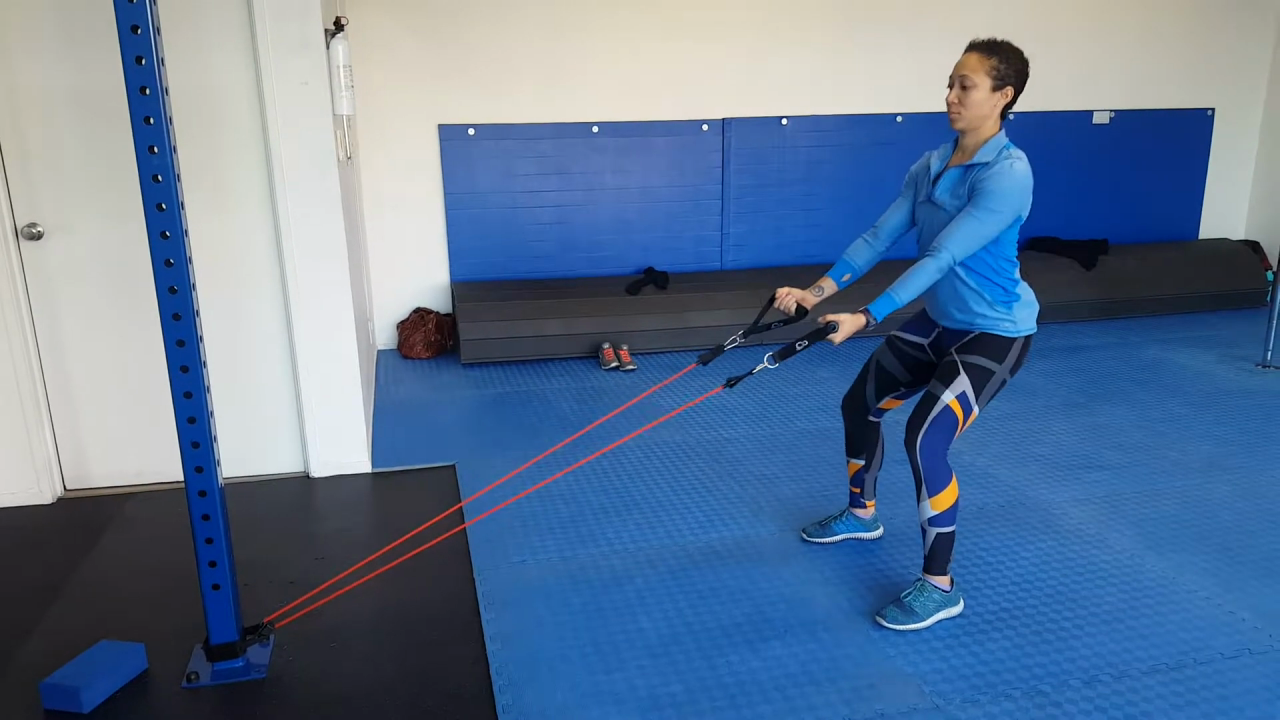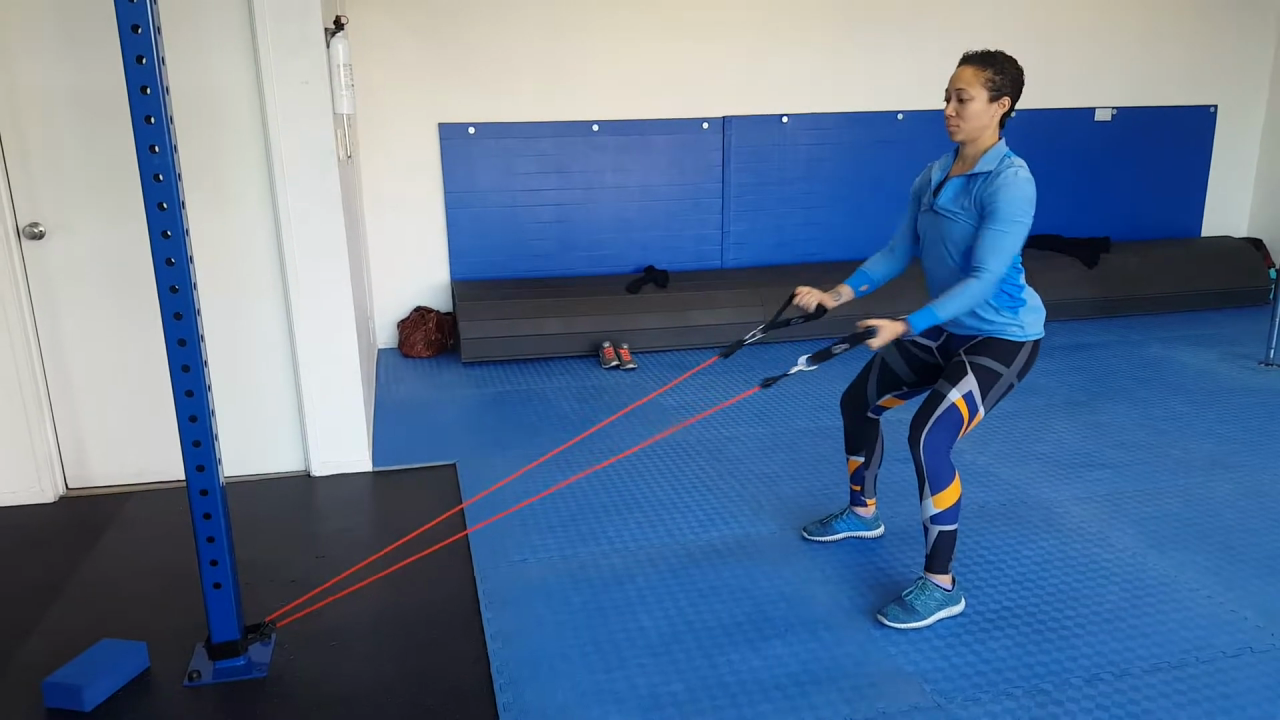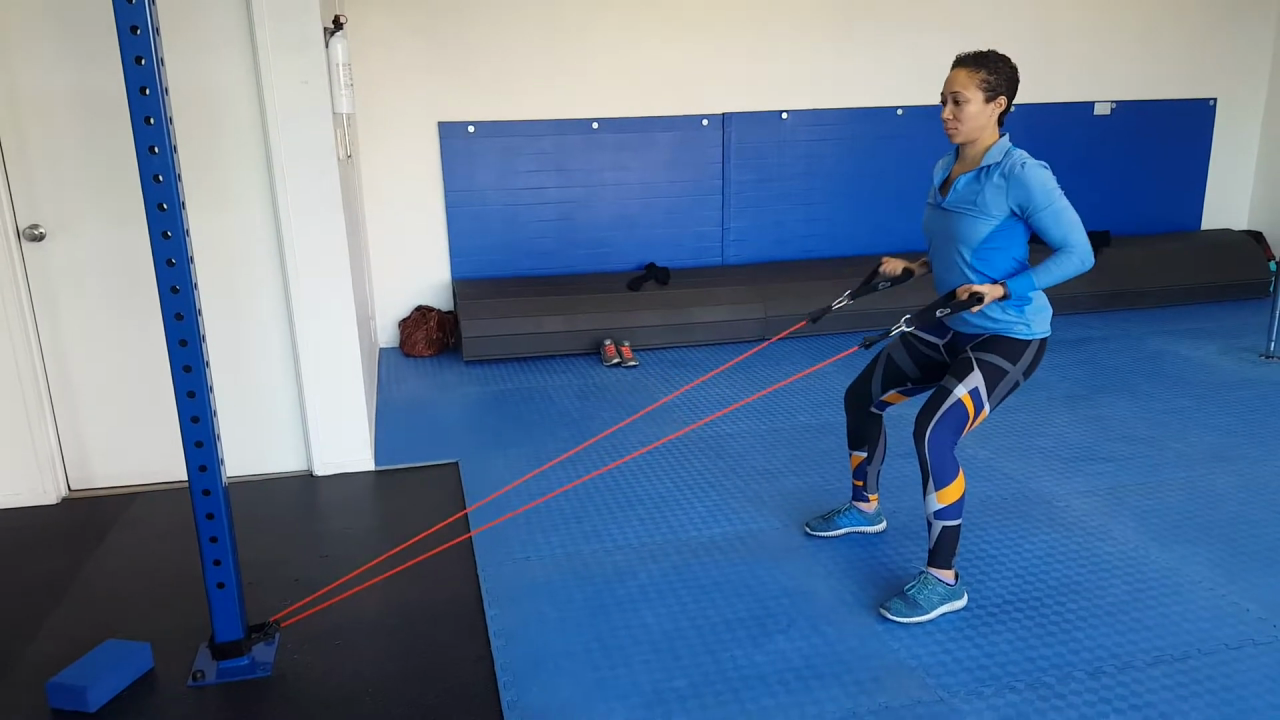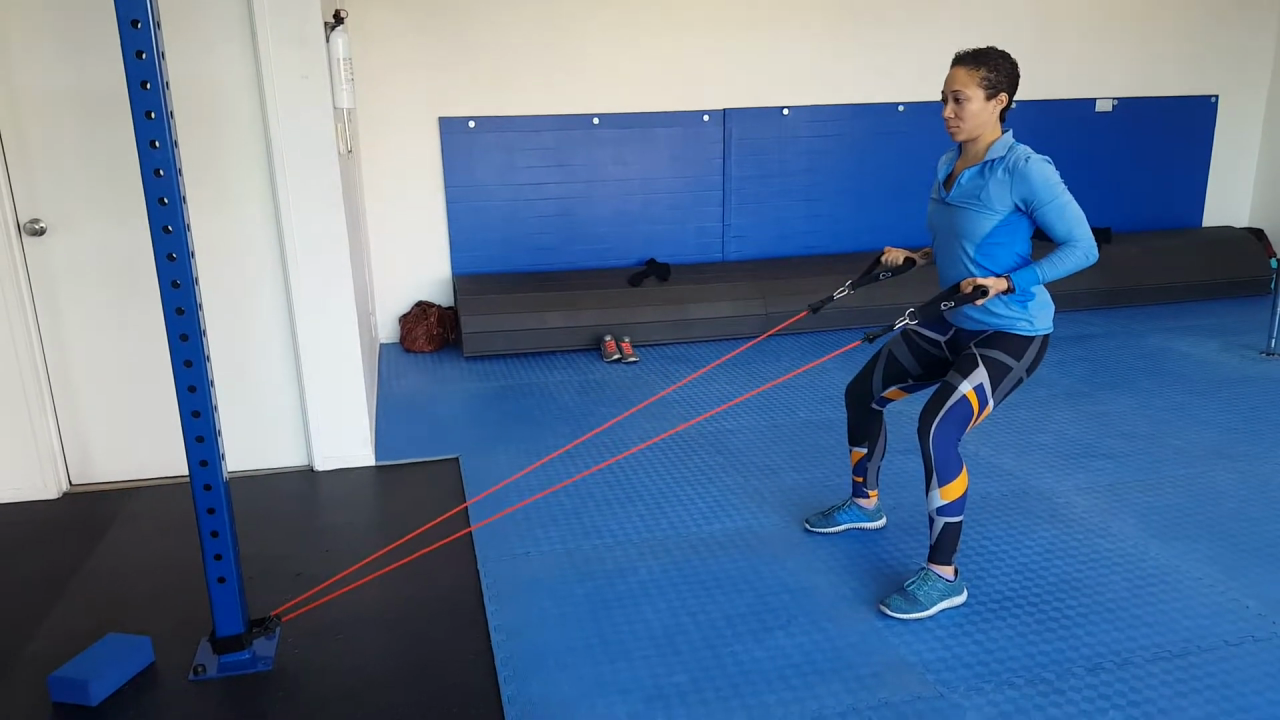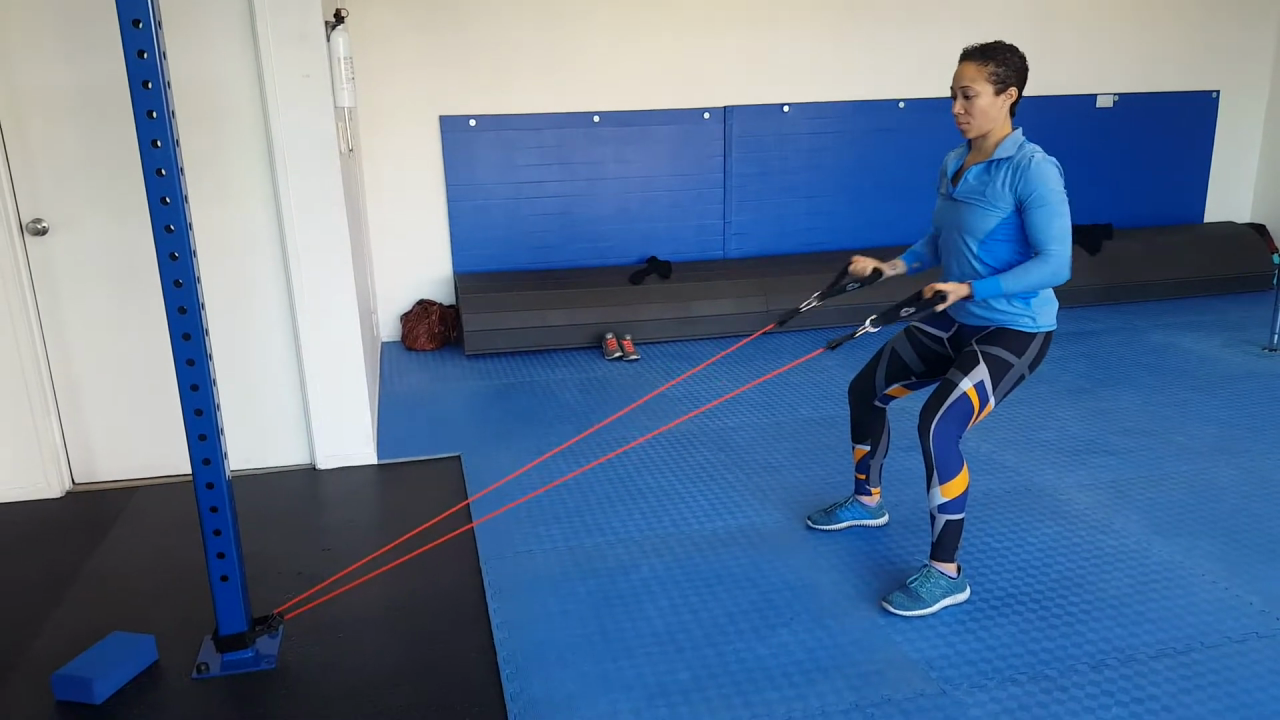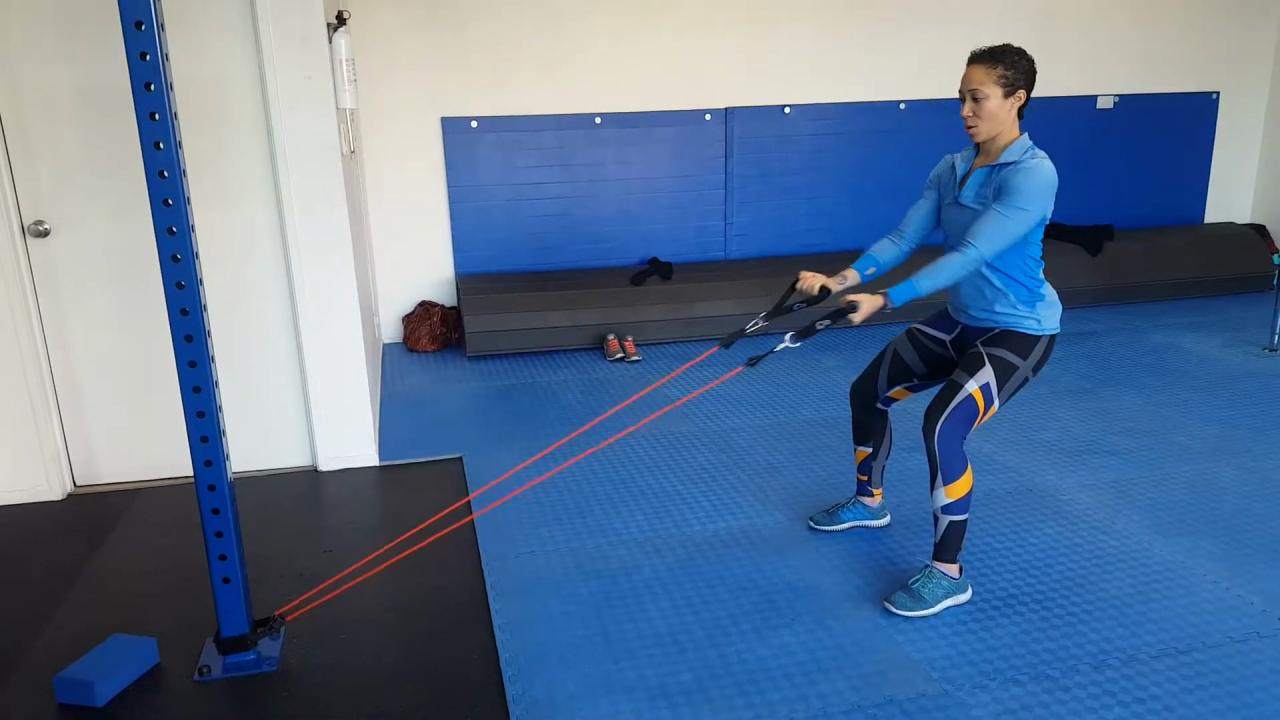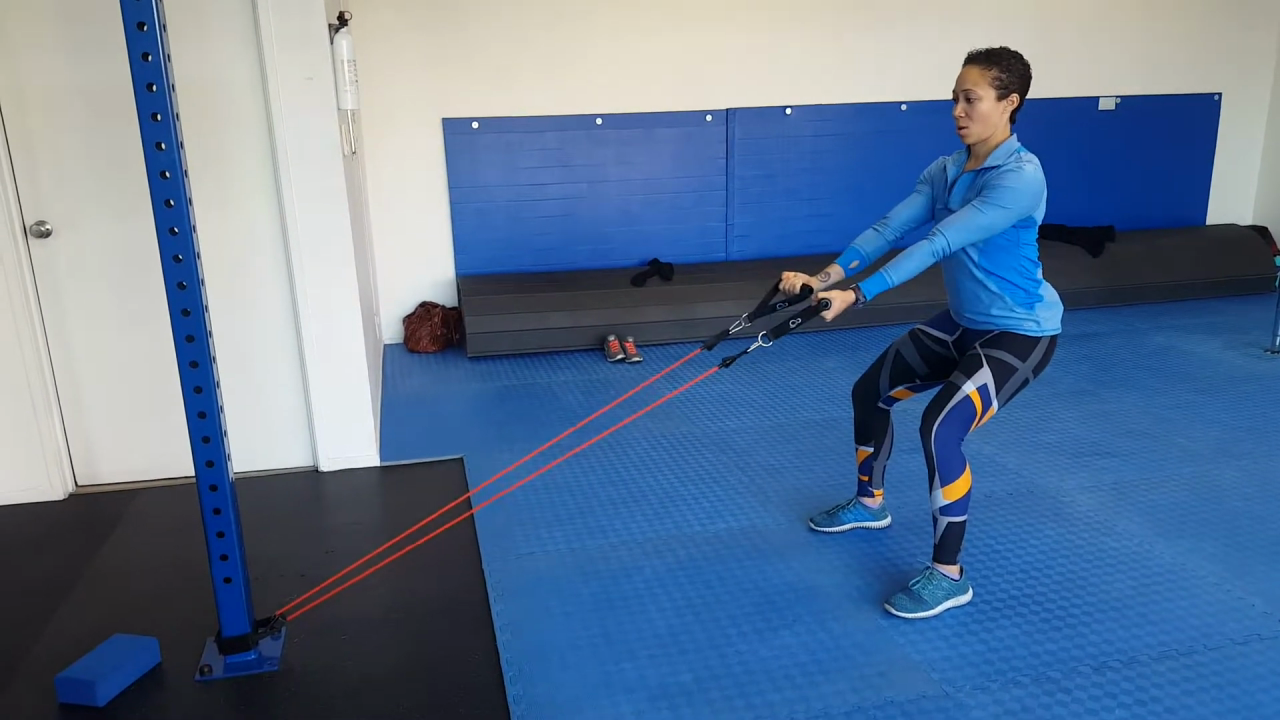
dt=0.4s
person 1, frame 1
left shoulder: (1009, 175)
right shoulder: (930, 167)
left elbow: (939, 258)
right elbow: (880, 236)
left wrist: (865, 316)
right wrist: (817, 291)
left hip: (994, 332)
right hip: (938, 320)
left knee: (926, 438)
right knee: (860, 403)
left ankle: (939, 585)
right ankle: (862, 513)
person 1, frame 2
left shoulder: (1011, 183)
right shoulder: (932, 177)
left elbow: (982, 281)
right elbow: (896, 254)
left wrist: (903, 326)
right wrist: (834, 295)
left hip: (1002, 337)
right hip: (946, 329)
left knee: (928, 436)
right knee: (858, 401)
left ankle: (941, 584)
right ankle: (863, 511)
person 1, frame 3
left shoulder: (1023, 176)
right shoulder: (944, 172)
left elbow: (1078, 256)
left wrist: (1001, 290)
right wrist: (912, 267)
left hip: (1009, 335)
right hip: (953, 326)
left knee: (932, 430)
right knee: (861, 396)
left ankle: (943, 579)
right ankle: (864, 507)
person 1, frame 4
left shoulder: (1026, 171)
right shoulder: (947, 166)
left elbow: (1082, 248)
left wrist: (1006, 283)
right wrist: (917, 257)
left hip: (1012, 332)
right hip: (954, 322)
left knee: (937, 428)
right knee: (862, 392)
left ankle: (944, 576)
right ankle: (865, 503)
person 1, frame 5
left shoulder: (1032, 169)
right shoulder: (954, 164)
left elbow: (1056, 263)
left wrist: (971, 288)
right wrist: (892, 266)
left hip: (1015, 328)
right hip: (957, 320)
left knee: (938, 425)
right knee: (866, 390)
left ankle: (946, 573)
right ankle: (867, 501)
person 1, frame 6
left shoulder: (1033, 174)
right shoulder: (951, 169)
left elbow: (971, 257)
right elbow: (904, 237)
left wrist: (885, 299)
right wrist: (841, 280)
left hip: (1018, 330)
right hip: (960, 320)
left knee: (942, 426)
right knee: (867, 392)
left ankle: (948, 573)
right ankle: (868, 501)
person 1, frame 7
left shoulder: (1019, 177)
right shoulder: (945, 171)
left elbow: (938, 244)
right elbow: (889, 229)
left wrist: (856, 294)
right wrist: (824, 277)
left hip: (1020, 332)
right hip: (963, 321)
left knee: (940, 427)
right knee: (870, 391)
left ankle: (948, 575)
right ankle: (870, 503)
